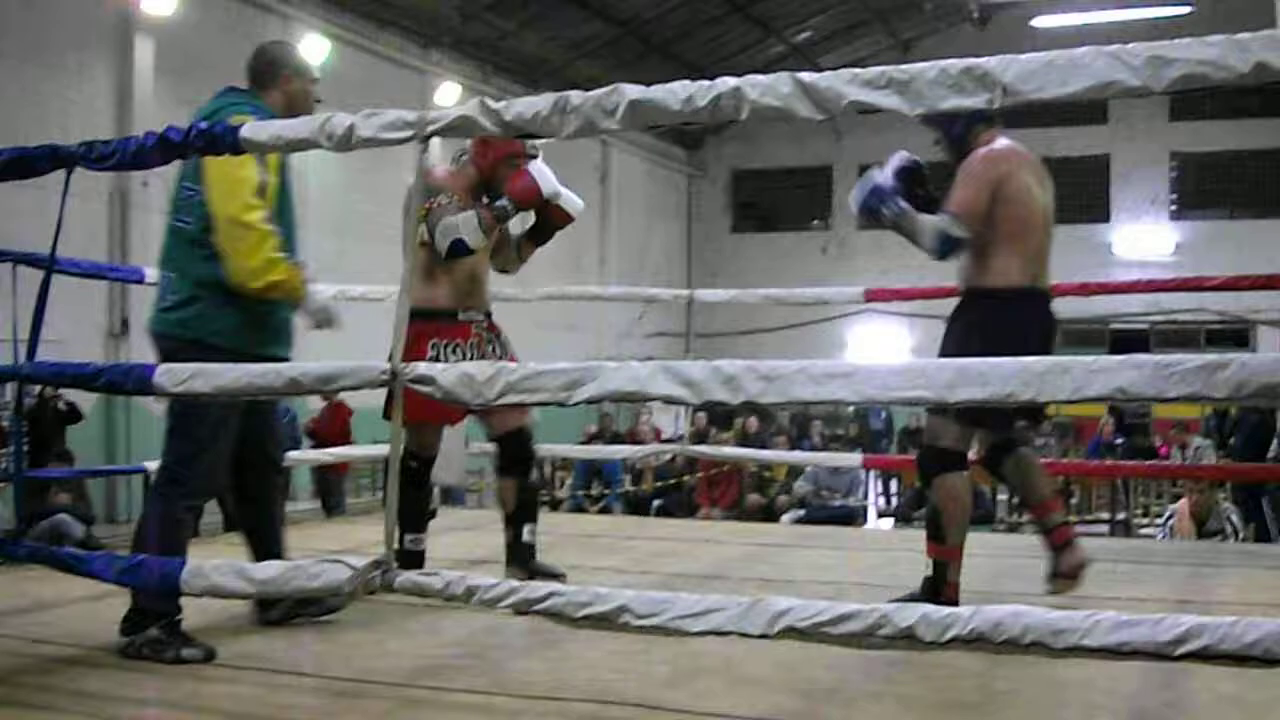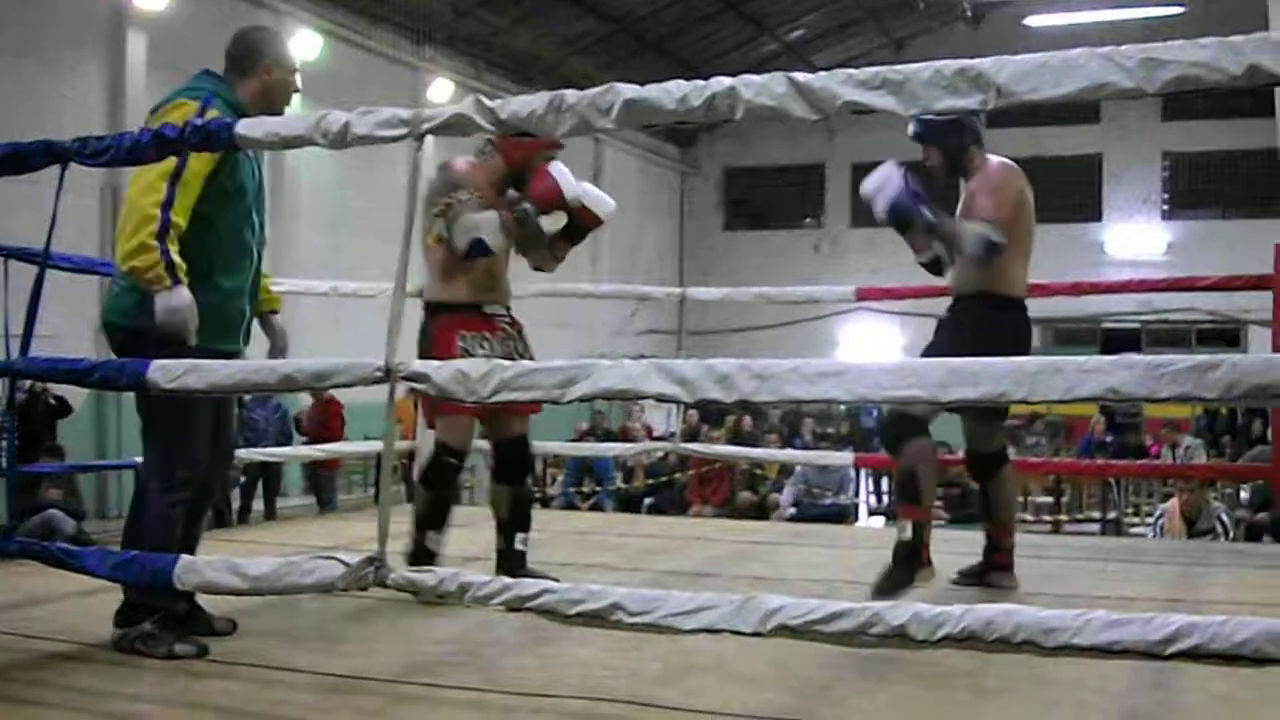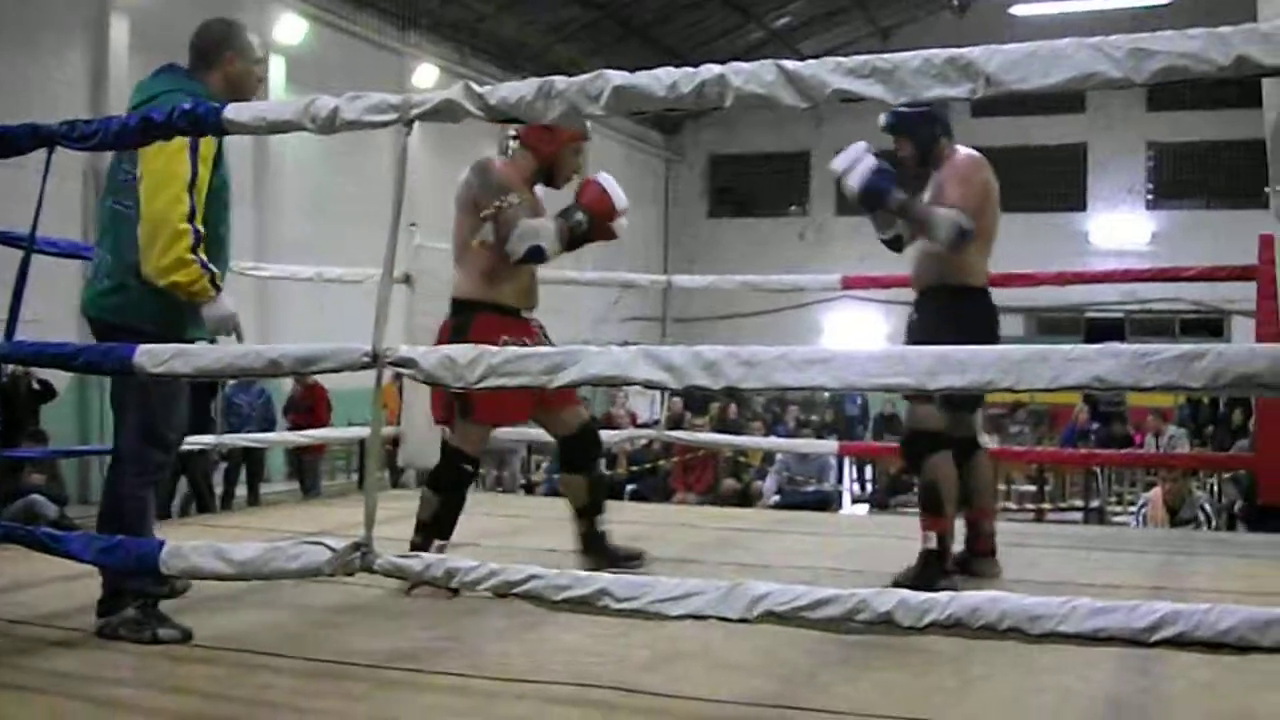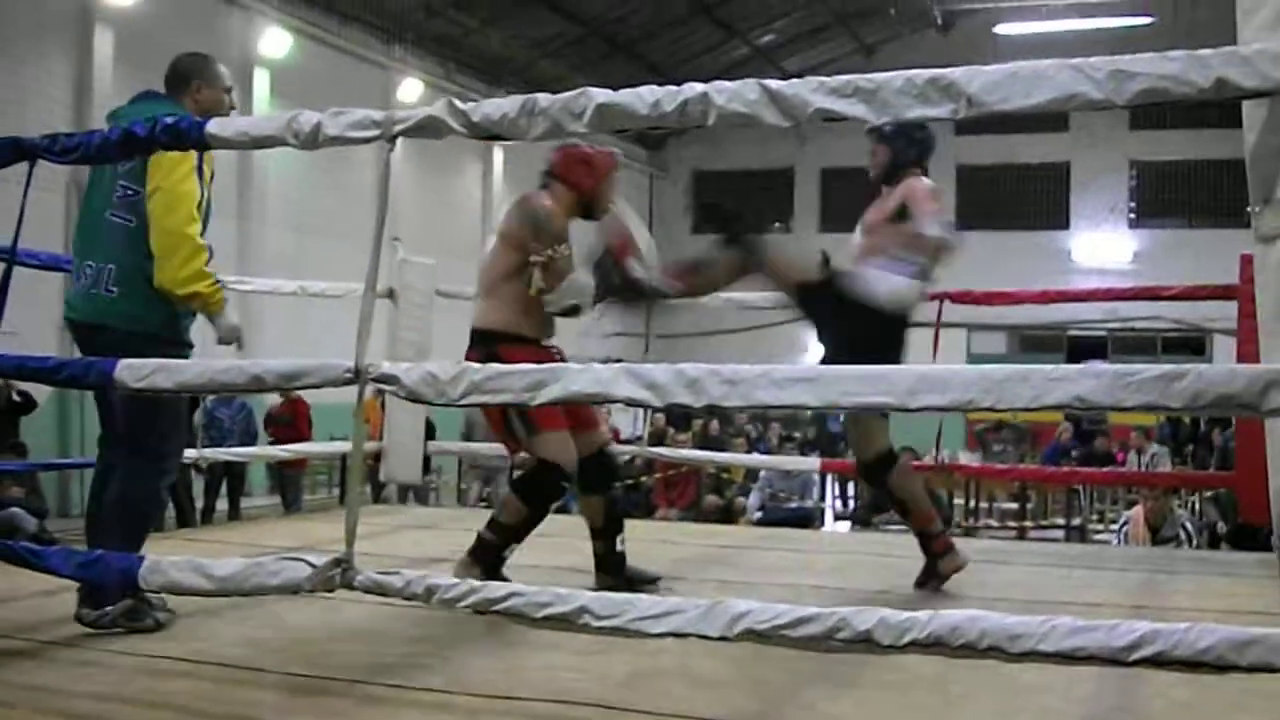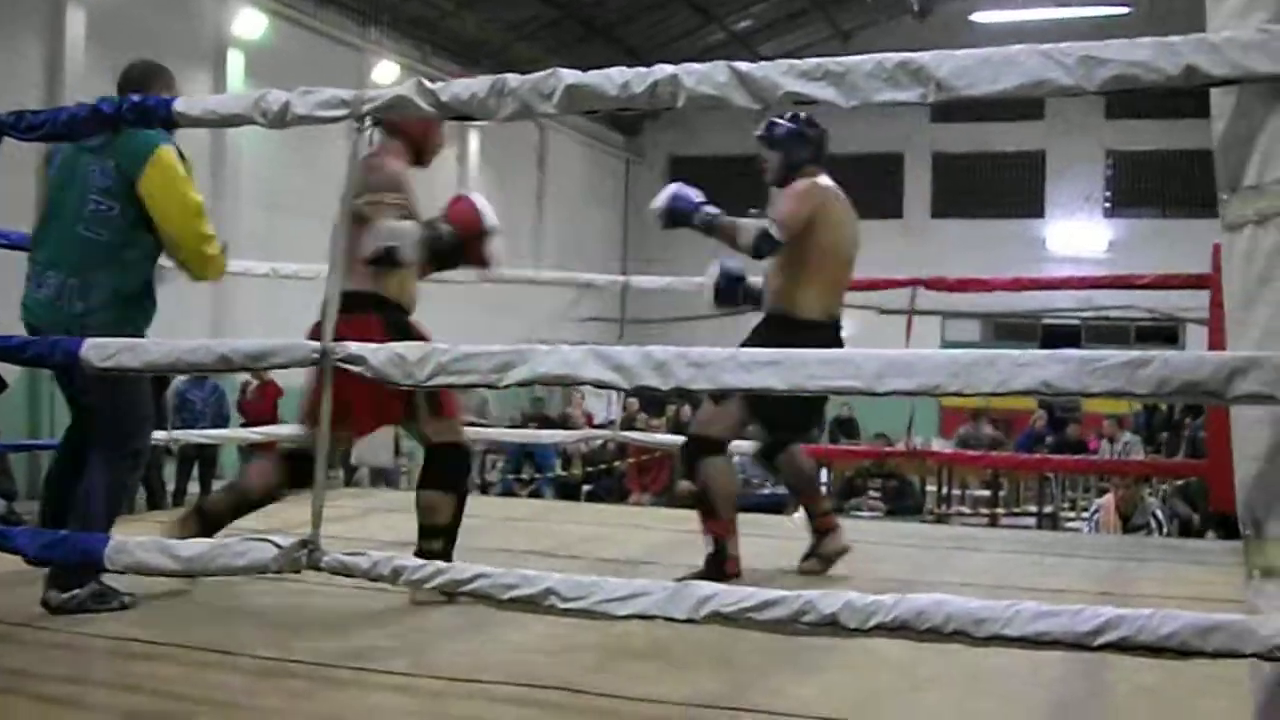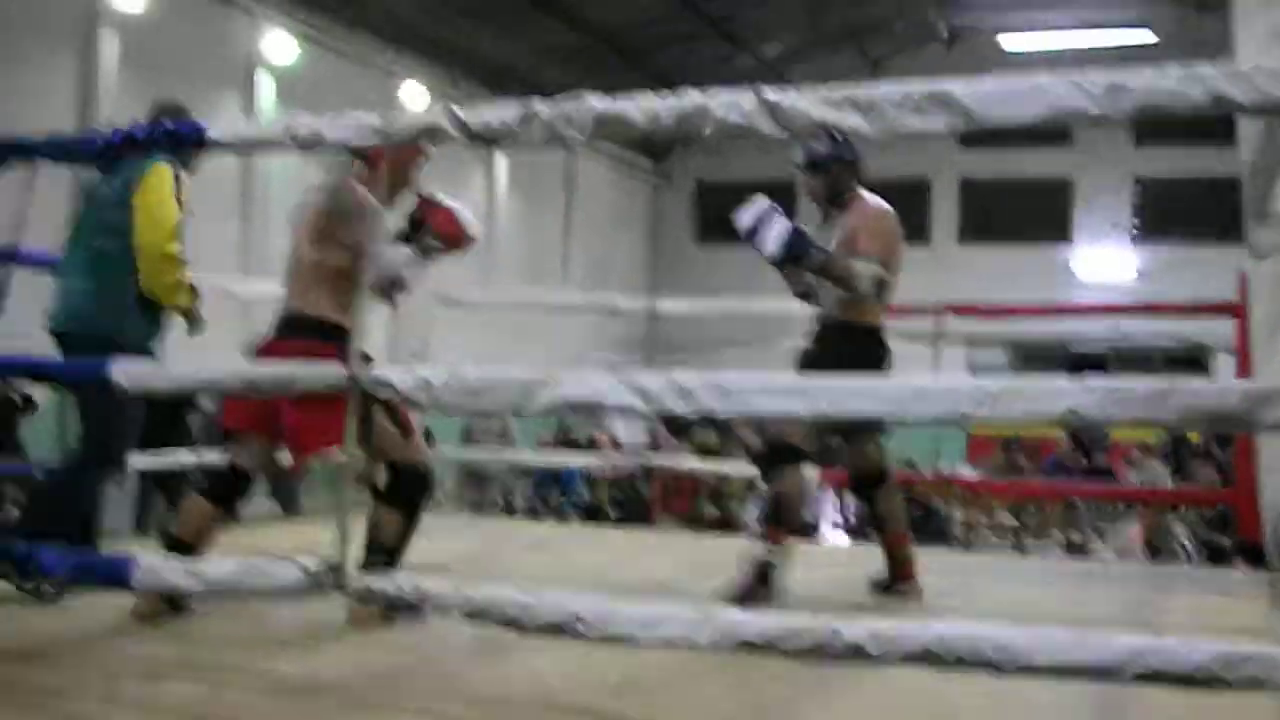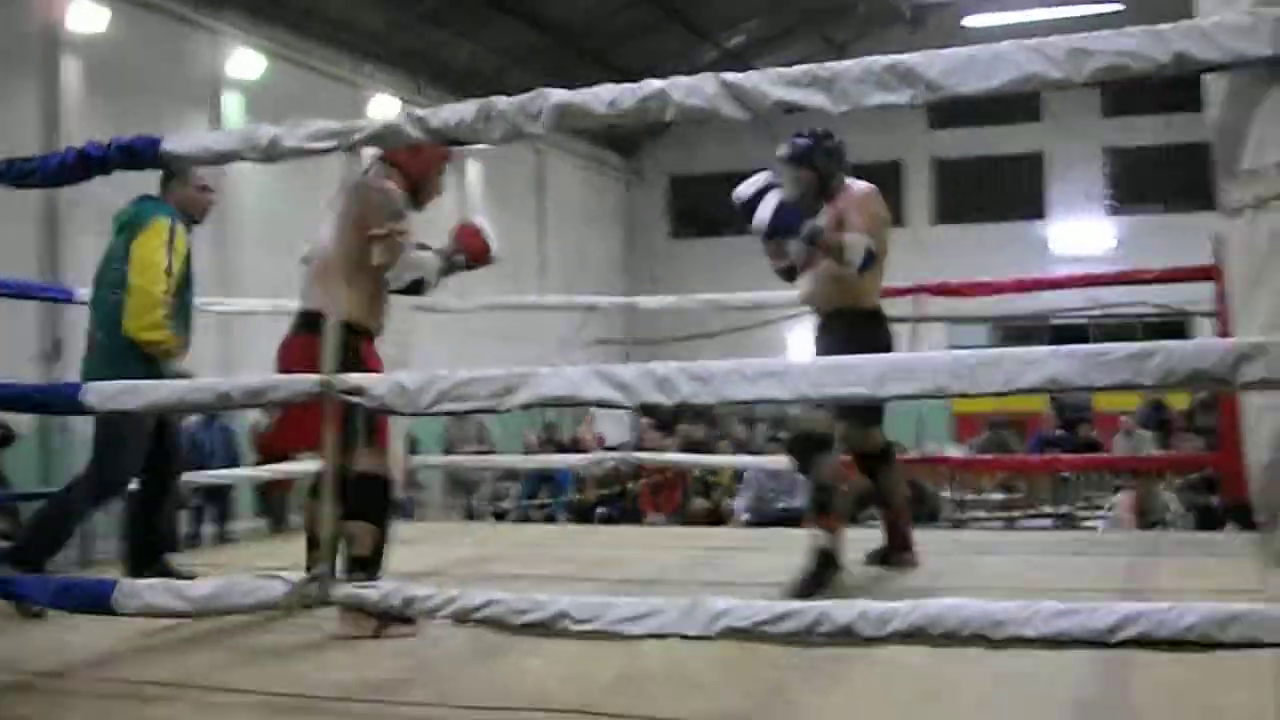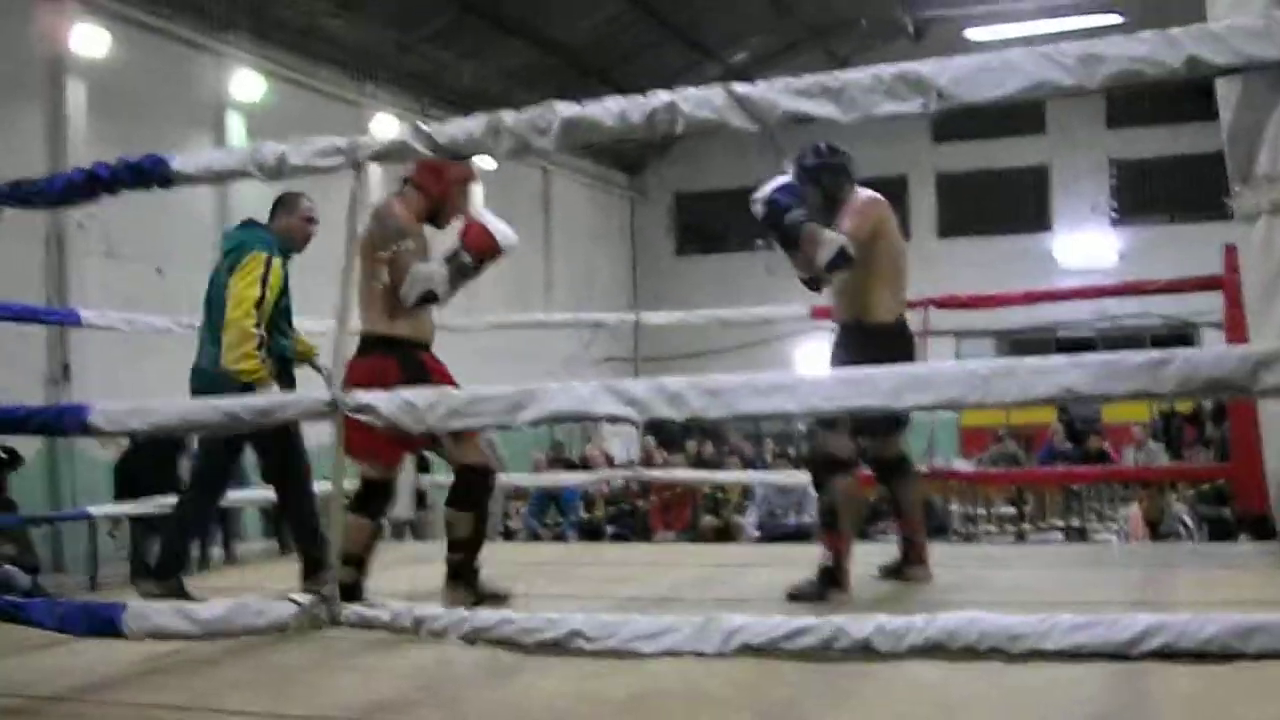
dt=0.4s
person 1, frame 1
left shoulder: (248, 133)
right shoulder: (245, 129)
right elbow: (242, 229)
left wrist: (286, 297)
right wrist: (299, 291)
left hip: (235, 335)
right hip: (212, 334)
left knee: (258, 466)
right knee: (189, 476)
left ankle: (276, 591)
right ankle: (148, 622)
person 1, frame 2
left shoulder: (235, 130)
right shoulder: (198, 113)
right elbow: (149, 202)
left wrist: (265, 306)
right wrist: (165, 282)
left hip: (206, 331)
right hip: (163, 326)
left knee: (207, 463)
right knee: (171, 469)
left ankle: (173, 598)
right ankle: (142, 616)
person 1, frame 3
left shoulder: (162, 108)
right elbow: (167, 218)
left wrist: (196, 294)
right wrist: (206, 292)
left hip: (137, 306)
right hip: (147, 311)
left knee: (152, 445)
right knee: (144, 452)
left ankle: (135, 572)
right ankle: (124, 601)
person 1, frame 4
left shoulder: (123, 133)
right elbow: (177, 236)
right wrist: (214, 306)
left hip: (95, 310)
right hip: (142, 318)
left knee: (122, 449)
right knee: (152, 456)
left ankle: (107, 583)
right ankle: (108, 594)
person 1, frame 5
left shoulder: (71, 147)
right shoulder: (150, 149)
left elbow: (54, 223)
right elbow: (193, 238)
right wrist: (213, 262)
left hip: (49, 312)
right hip: (101, 322)
left knee: (90, 427)
right knee: (121, 446)
right ankle: (73, 579)
person 1, frame 6
left shoulder: (117, 172)
right shoulder: (158, 172)
right elbow: (159, 252)
left wrist: (173, 299)
right wrist: (185, 302)
left hip: (87, 322)
right hip: (113, 328)
left knee: (106, 438)
right knee: (107, 445)
left ankle: (74, 540)
right ankle: (32, 543)
person 1, frame 7
left shoulder: (138, 228)
right shoulder: (163, 225)
right elbow: (149, 293)
left wrist: (169, 350)
right wrist: (171, 352)
left hip: (121, 367)
right hip: (131, 370)
left knee: (163, 463)
right knee: (109, 477)
left ankle: (148, 561)
person 1, frame 8
left shoulder: (247, 250)
right shoulder: (261, 257)
right elbow: (243, 321)
left wrist: (307, 353)
right wrist: (262, 379)
left hip: (215, 384)
right hip: (247, 386)
left knee: (206, 485)
right knee: (293, 479)
left ankle: (164, 575)
right ankle: (315, 572)
person 2, frame 1
left shoulder: (987, 160)
right shoulder: (1030, 164)
left elbow: (946, 241)
left wrist: (891, 209)
right wrist: (919, 200)
left hip: (992, 314)
right hip: (1031, 314)
left knee: (943, 448)
right knee: (998, 440)
left ankle: (943, 590)
right ankle: (1063, 546)
person 2, frame 2
left shoulder: (998, 175)
right shoulder: (979, 185)
left elbow: (980, 247)
right elbow: (941, 263)
left wrist: (920, 216)
right wrist: (908, 217)
left hip: (988, 319)
right hip: (990, 322)
left knee: (904, 415)
right knee: (986, 449)
left ankle: (913, 546)
right ankle: (999, 561)
person 2, frame 3
left shoulder: (966, 165)
right shoulder: (945, 176)
left elbow: (954, 232)
right elbow: (896, 237)
left wrist: (893, 194)
right wrist: (874, 193)
left hip: (957, 311)
right hip: (945, 313)
left knee: (923, 432)
right knee: (959, 436)
left ankle: (936, 558)
right ankle: (981, 550)
person 2, frame 4
left shoulder: (919, 189)
right shoulder: (898, 195)
left elbow: (939, 237)
left wrist: (907, 263)
left hip: (861, 321)
right hip: (875, 328)
left knee: (752, 255)
right knee: (875, 457)
left ankle: (650, 283)
right ankle: (940, 551)
person 2, frame 5
left shoulder: (805, 193)
right shoulder: (841, 207)
left elbow: (760, 241)
left wrist: (701, 214)
right wrist: (761, 294)
left hip: (788, 338)
right hip: (822, 342)
left knee: (705, 437)
right knee: (780, 443)
left ankle: (723, 563)
right ankle: (826, 532)
person 2, frame 6
left shoulder: (872, 214)
right shoulder: (843, 221)
left elbow: (875, 286)
right elbow: (812, 291)
left wrist: (812, 253)
right wrist: (778, 251)
left hip: (849, 345)
right hip: (845, 346)
left knee: (781, 445)
right knee: (868, 465)
left ankle: (767, 570)
right ankle: (901, 572)
person 2, frame 7
left shoulder: (859, 197)
right shoulder: (827, 210)
left elbow: (862, 258)
right elbow: (789, 270)
left wrist: (801, 229)
right wrist: (770, 226)
left hip: (855, 332)
right hip: (843, 334)
left knee: (812, 434)
right knee: (869, 444)
left ankle: (827, 557)
right ankle: (900, 544)
person 2, frame 8
left shoulder: (864, 205)
right shoulder: (857, 213)
left elbow: (835, 257)
right elbow: (815, 277)
left wrist: (794, 215)
right wrist: (785, 231)
left hip: (872, 343)
right hip: (875, 344)
left knee: (832, 448)
right knee: (887, 450)
left ankle: (834, 572)
right ankle: (914, 557)
person 3, frame 1
left shoulder: (486, 205)
right shoulder: (433, 183)
left elbow: (508, 260)
right elbow: (452, 240)
left wrist: (547, 224)
right wrist: (509, 201)
left hip: (482, 332)
right hip: (434, 334)
left knee: (517, 442)
right knee: (420, 454)
left ankle: (521, 560)
right ankle: (408, 563)
person 3, frame 2
left shoulder: (508, 198)
right shoulder: (454, 175)
left elbow: (544, 256)
right elbow: (471, 241)
left wrist: (577, 225)
right wrist: (533, 204)
left hip: (501, 328)
right hip: (453, 329)
left knee: (514, 451)
right knee: (452, 450)
left ankle: (511, 563)
right ankle: (421, 563)
person 3, frame 3
left shoulder: (526, 193)
right shoulder: (490, 174)
right elbow: (524, 246)
left wrist: (581, 230)
right wrist: (581, 214)
left hip: (524, 332)
right hip: (479, 329)
left knee: (580, 436)
right knee: (463, 454)
left ankle: (595, 545)
right ankle: (421, 558)
person 3, frame 4
left shoulder: (553, 219)
right shoulder: (538, 214)
left elbow: (563, 292)
right elbow: (562, 296)
left hip: (531, 353)
right hip: (501, 356)
left knee: (597, 456)
right knee: (559, 465)
left ankle: (612, 567)
right ankle: (481, 562)
person 3, frame 5
left shoulder: (382, 172)
right shoulder: (386, 168)
right elbow: (382, 248)
left wrist: (456, 249)
right wrist: (445, 229)
left hip: (347, 325)
right hip: (376, 326)
left knee: (303, 456)
right knee: (449, 445)
left ankle: (193, 529)
right ankle: (433, 568)
person 3, frame 6
left shoulder: (327, 198)
right shoulder: (352, 195)
right elbow: (378, 275)
left wrist: (411, 239)
right wrist: (431, 242)
left hip: (285, 346)
right hip: (324, 351)
left knee: (237, 473)
right knee: (411, 465)
left ankle: (159, 586)
right ankle: (375, 593)
person 3, frame 7
left shoulder: (350, 195)
right shoulder: (382, 194)
right elbow: (405, 276)
left wrist: (428, 257)
right wrist: (457, 256)
left hip: (308, 339)
right hip: (339, 346)
left knee: (347, 467)
right knee: (370, 473)
left ankle: (318, 578)
right ankle: (359, 607)
person 3, frame 8
left shoulder: (403, 225)
right shoulder: (393, 218)
left elbow: (425, 286)
right elbow: (418, 290)
left wrist: (469, 259)
right wrist: (469, 256)
left hip: (376, 362)
right hip: (399, 362)
left knee: (375, 486)
right knee: (475, 463)
left ankle: (347, 595)
right ankle: (460, 582)
